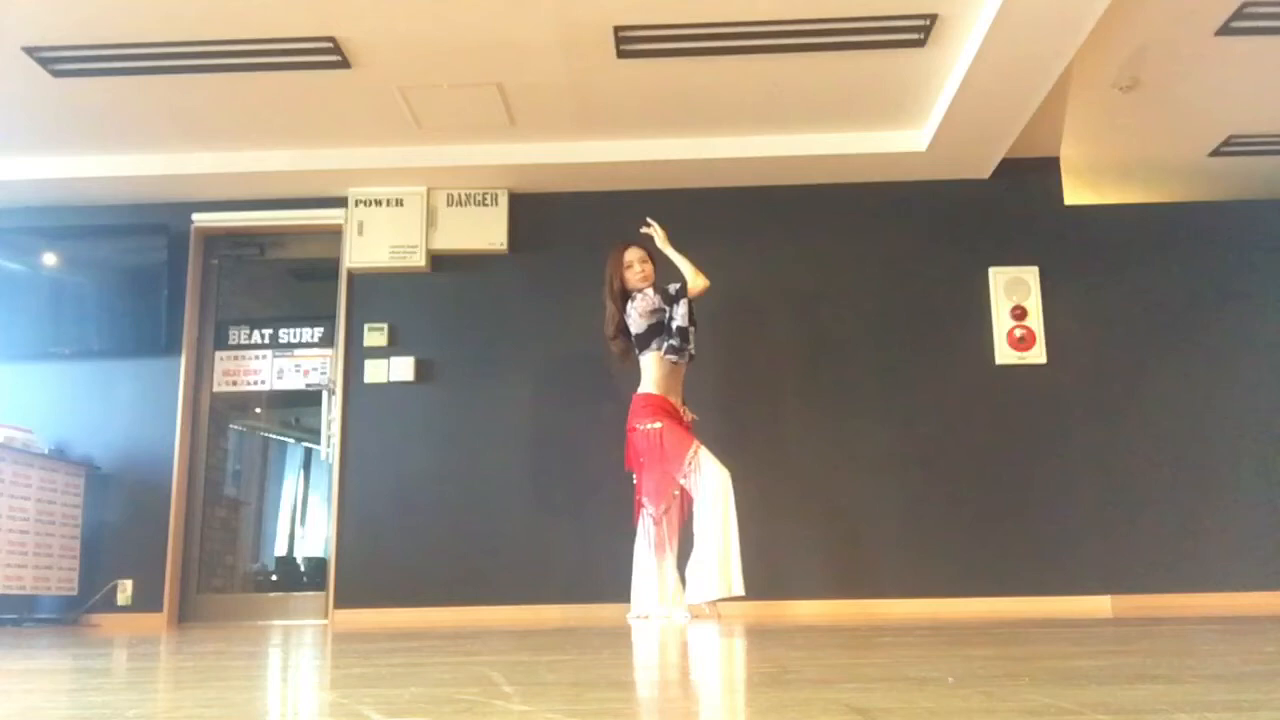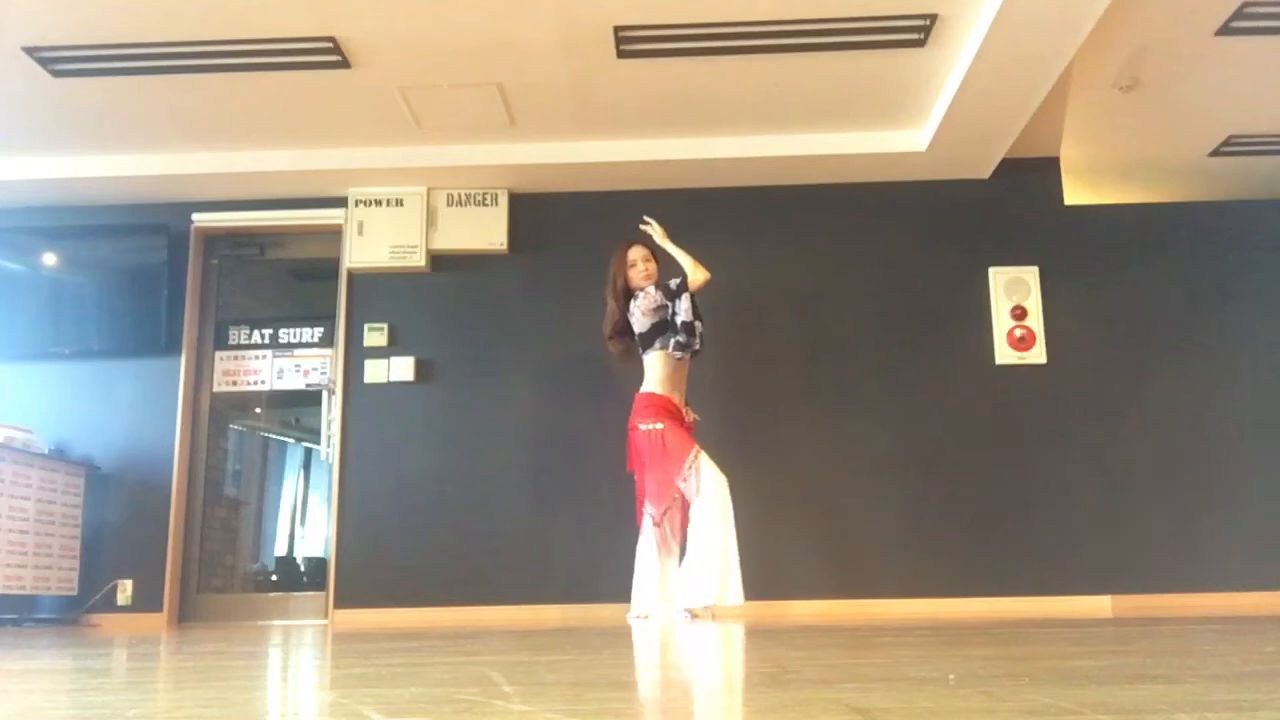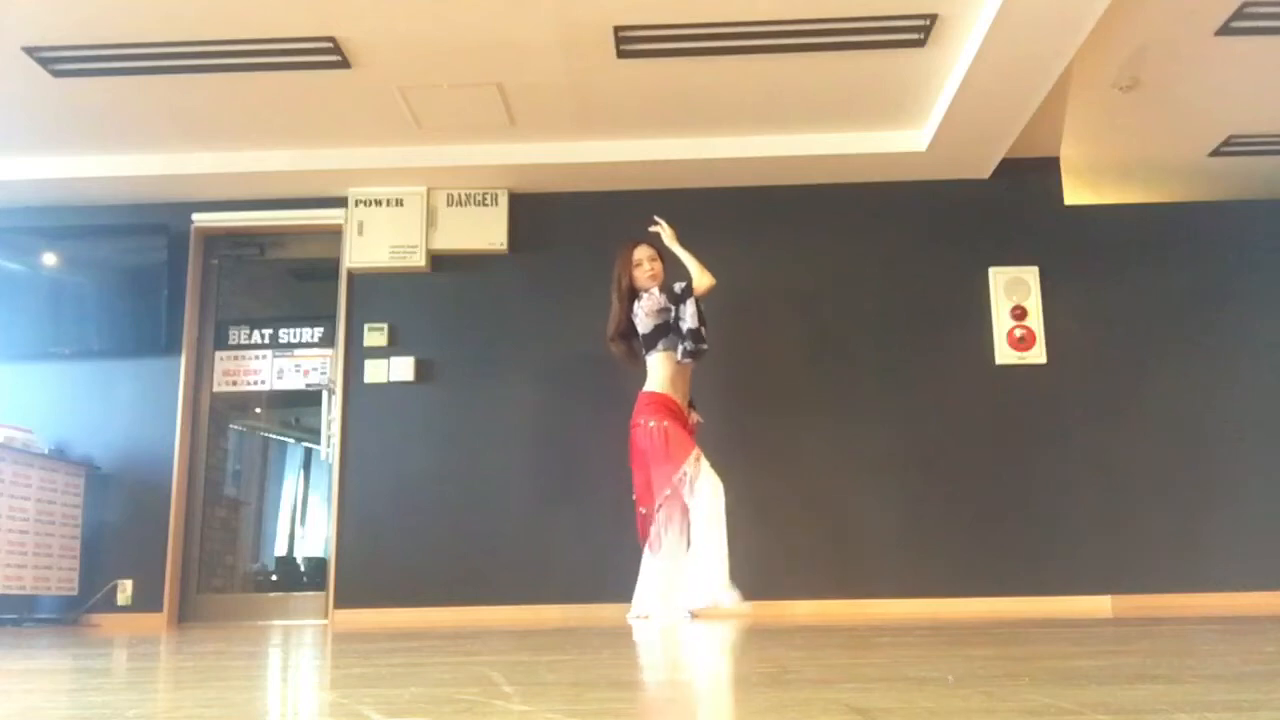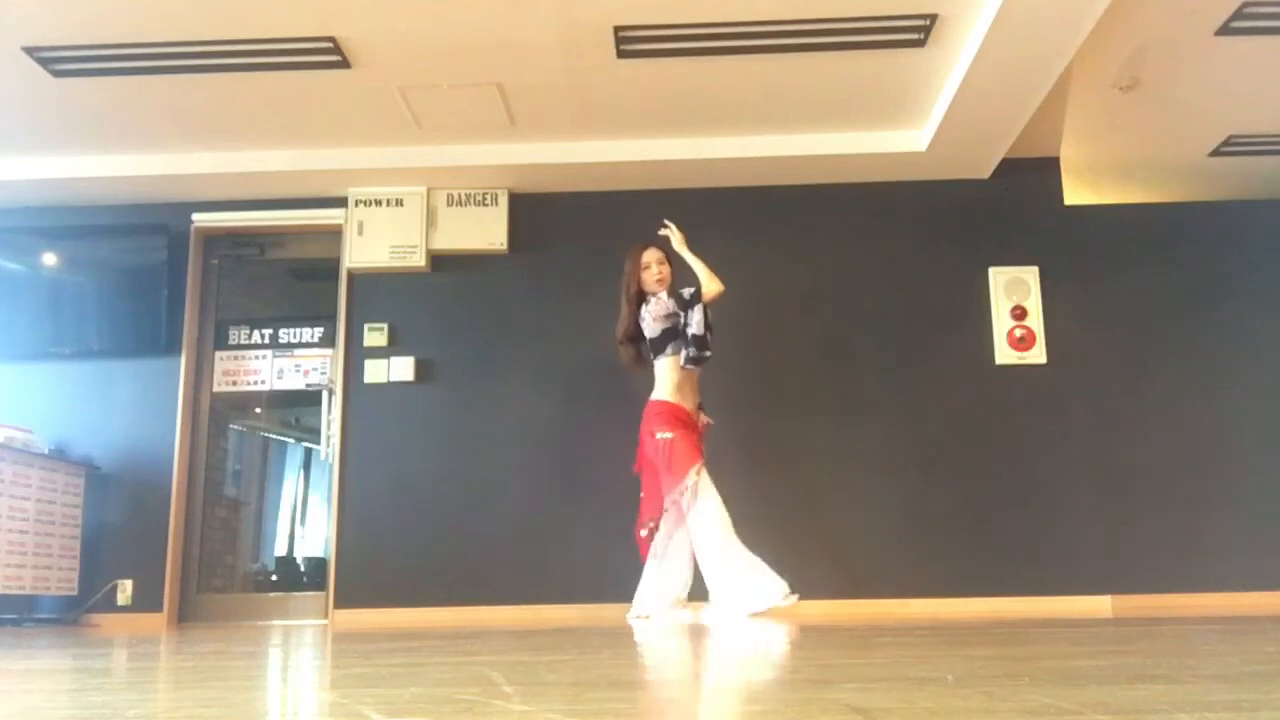
dt=0.2s
person 1, frame 1
left shoulder: (654, 307)
right shoulder: (641, 303)
right elbow: (700, 282)
right wrist: (667, 246)
left hip: (666, 417)
right hip: (652, 415)
left knee: (661, 510)
right knee: (713, 479)
left ankle: (657, 602)
right ankle: (705, 582)
person 1, frame 2
left shoulder: (657, 306)
right shoulder: (643, 302)
right elbow: (701, 276)
right wrist: (667, 241)
left hip: (667, 416)
right hip: (655, 415)
left knee: (666, 510)
right knee: (710, 485)
left ankle: (656, 601)
right ankle: (697, 590)
person 1, frame 3
left shoulder: (655, 309)
right shoulder: (641, 302)
right elbow: (706, 281)
right wrist: (673, 245)
left hip: (670, 417)
right hip: (657, 416)
left knee: (671, 511)
right knee: (707, 491)
left ankle: (658, 602)
right ankle: (701, 589)
person 1, frame 4
left shoulder: (670, 311)
right shoulder: (655, 307)
right elbow: (714, 288)
right wrist: (685, 248)
left hip: (678, 420)
right hip: (667, 420)
left knee: (678, 514)
right knee: (704, 508)
left ankle: (656, 602)
right ankle: (744, 593)
